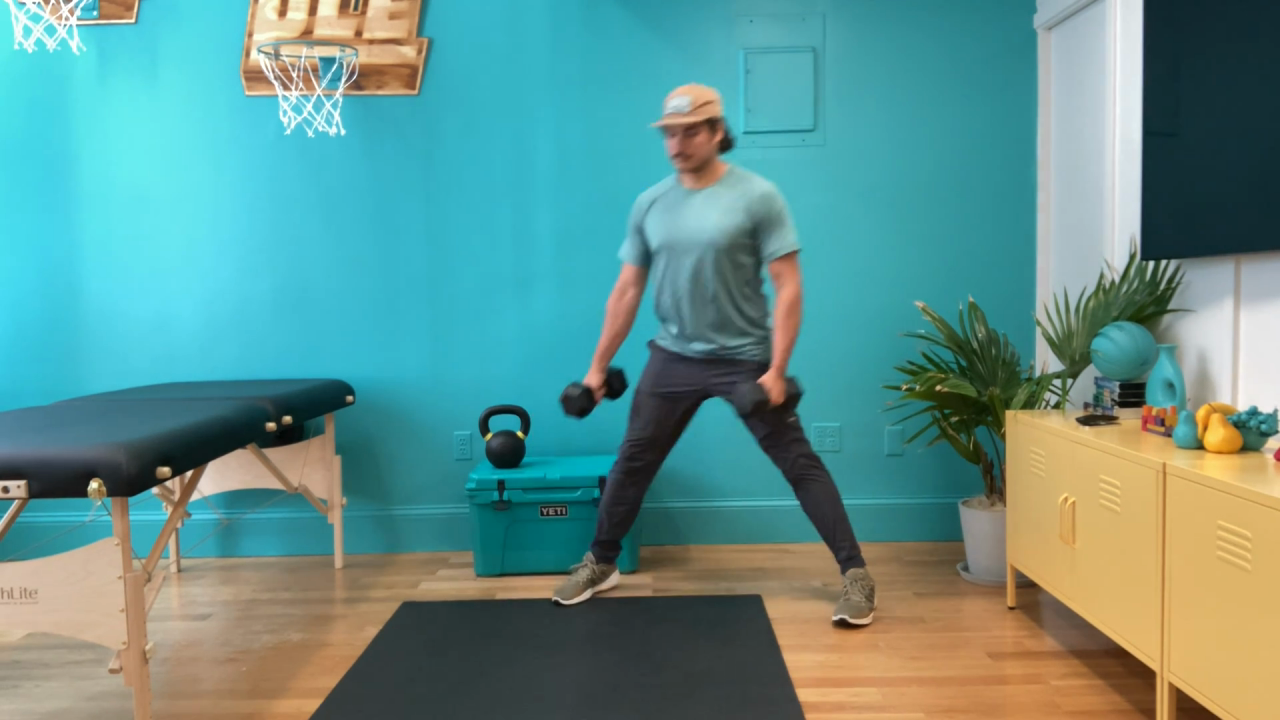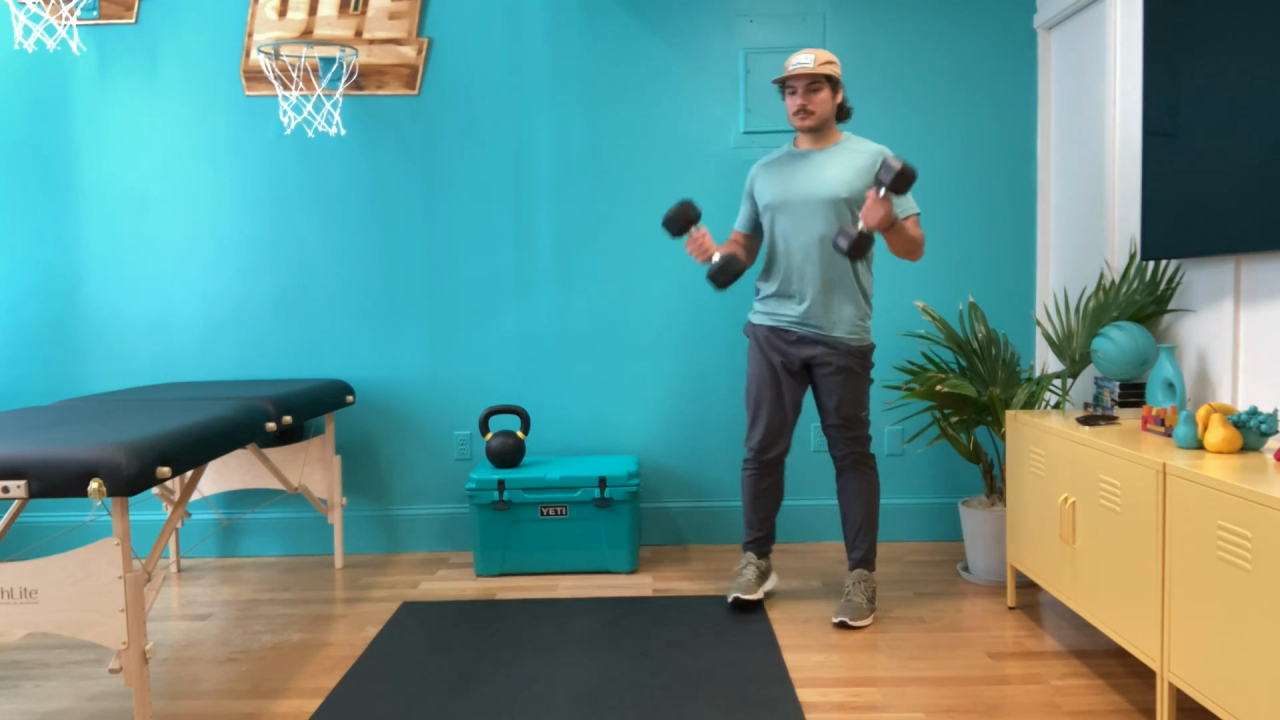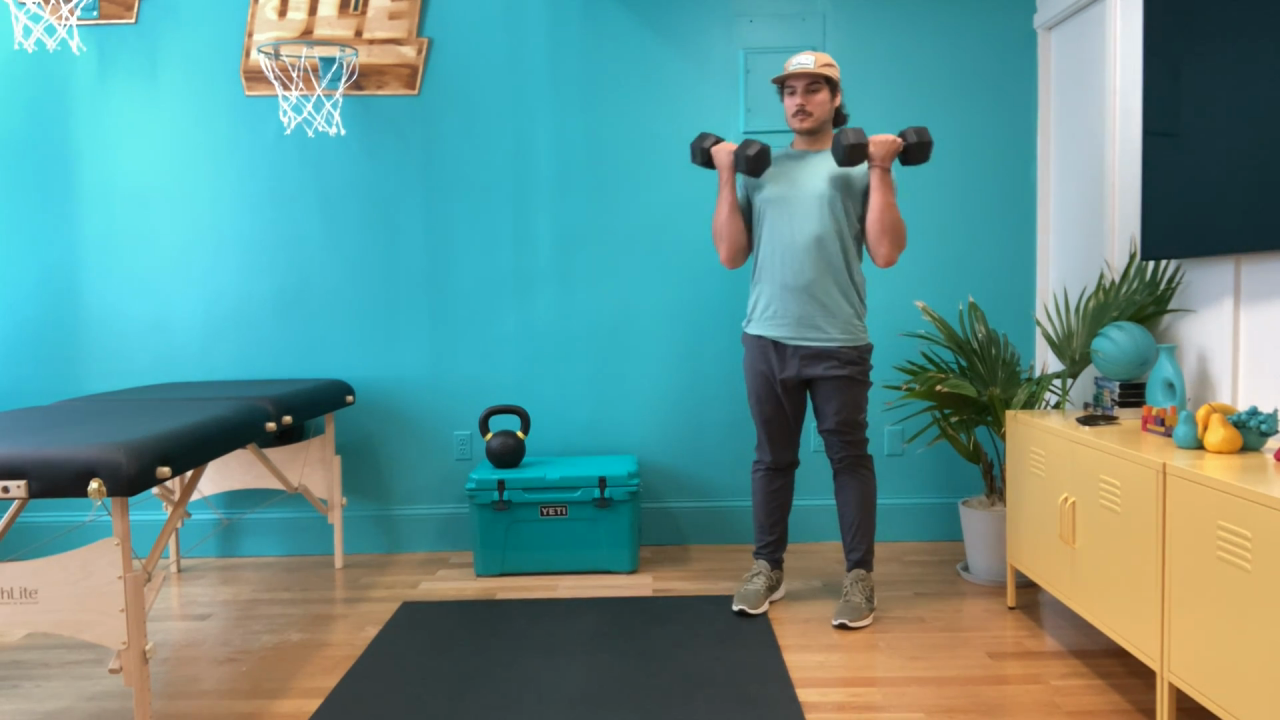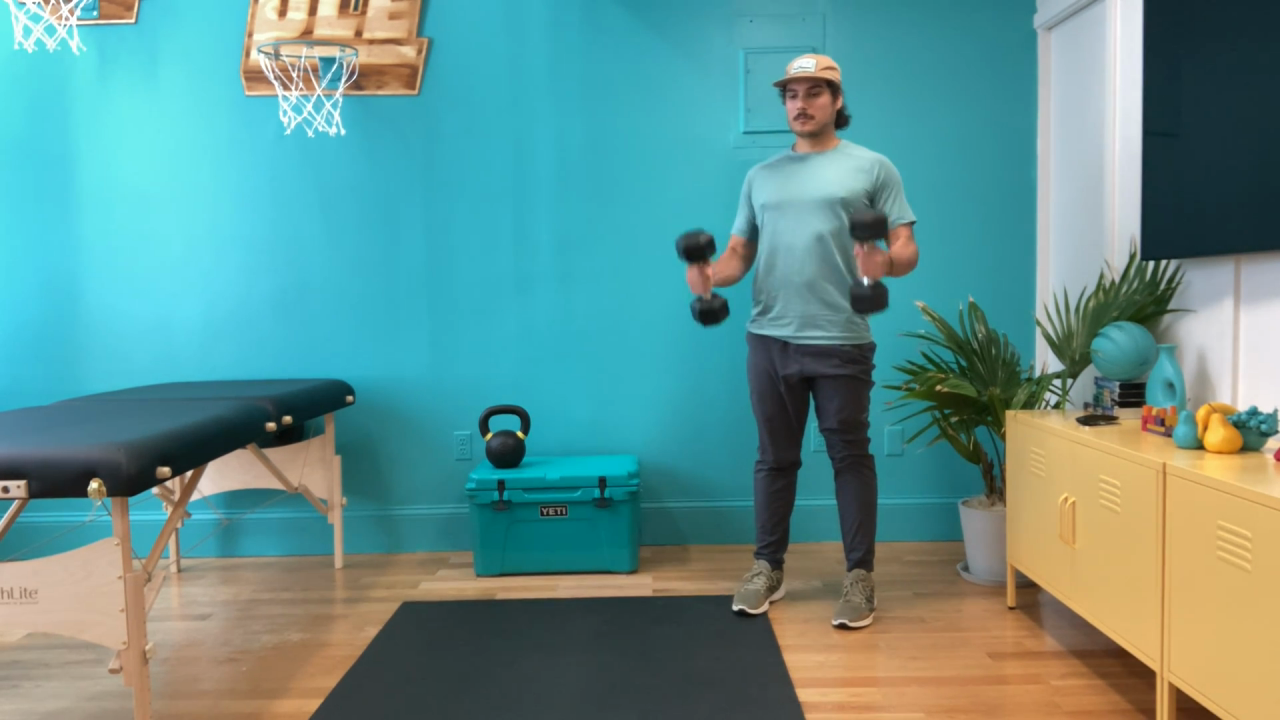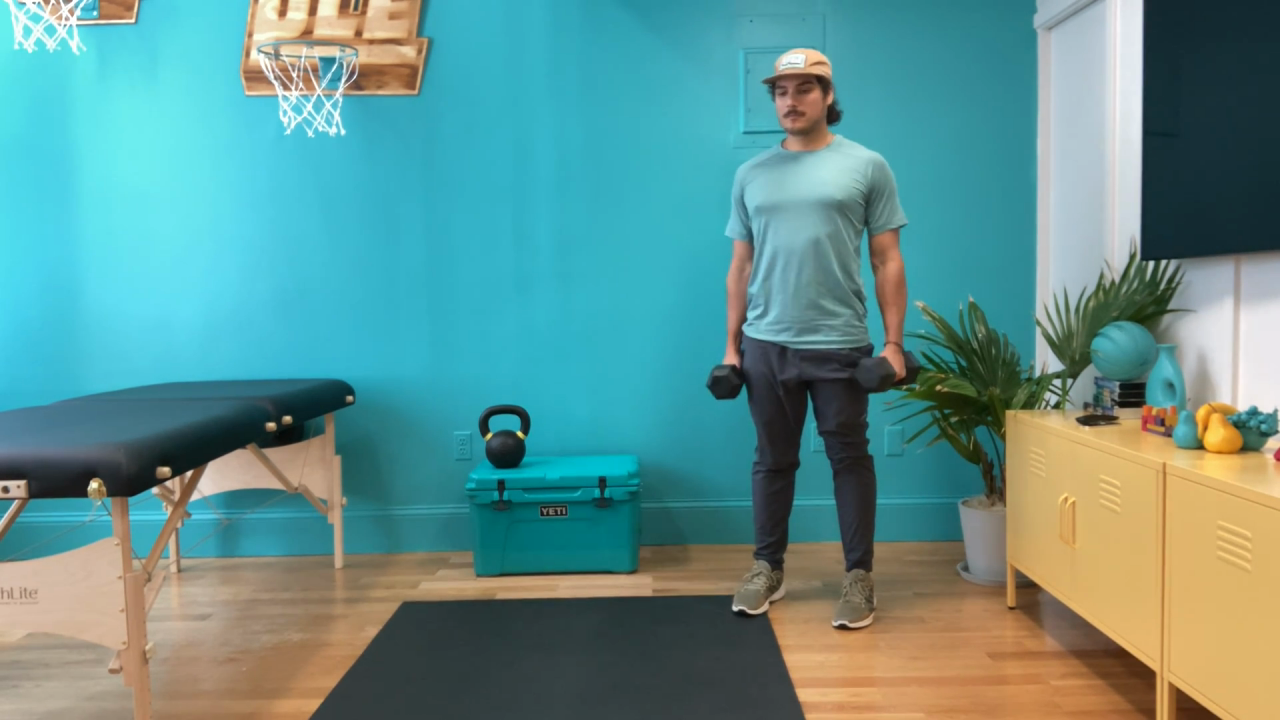
dt=0.5s
person 1, frame 1
left shoulder: (757, 197)
right shoulder: (649, 203)
left elbow: (788, 288)
right elbow: (628, 288)
left wrist: (777, 370)
right wrist: (598, 365)
left hip: (744, 355)
right hip: (673, 355)
left knee: (798, 460)
right knee: (635, 455)
left ankle: (855, 572)
right ankle: (600, 562)
person 1, frame 2
left shoulder: (870, 159)
right shoulder: (764, 171)
left elbow: (914, 249)
right elbow: (744, 254)
left wrist: (888, 222)
right wrist: (713, 251)
left hip: (843, 337)
right hip: (771, 331)
left knee: (851, 454)
right knee: (762, 448)
left ankle: (861, 575)
right ankle: (757, 559)
person 1, frame 3
left shoulder: (863, 167)
right shoulder: (758, 170)
left elbow: (886, 253)
right elbow: (730, 255)
left wrist: (881, 171)
right wrist: (725, 178)
left hip: (839, 342)
right hip: (767, 339)
left knee: (849, 457)
right knee: (773, 458)
left ankle: (859, 576)
right ankle: (767, 568)
person 1, frame 4
left shoulder: (872, 168)
right shoulder: (761, 175)
left elbow: (907, 247)
right elbow: (739, 253)
left wrist: (885, 262)
right wrist: (707, 275)
left hip: (843, 342)
right hip: (770, 340)
left knee: (851, 456)
right knee: (775, 457)
left ankle: (860, 575)
right ankle: (768, 567)
person 1, frame 5
left shoulder: (866, 166)
right shoulder: (751, 174)
left elbow: (888, 261)
right elbow: (741, 266)
left wrist: (894, 342)
right wrist: (731, 343)
left hip: (841, 344)
right hip: (767, 345)
left knee: (850, 459)
right knee: (773, 461)
left ankle: (858, 576)
right ankle: (767, 568)
